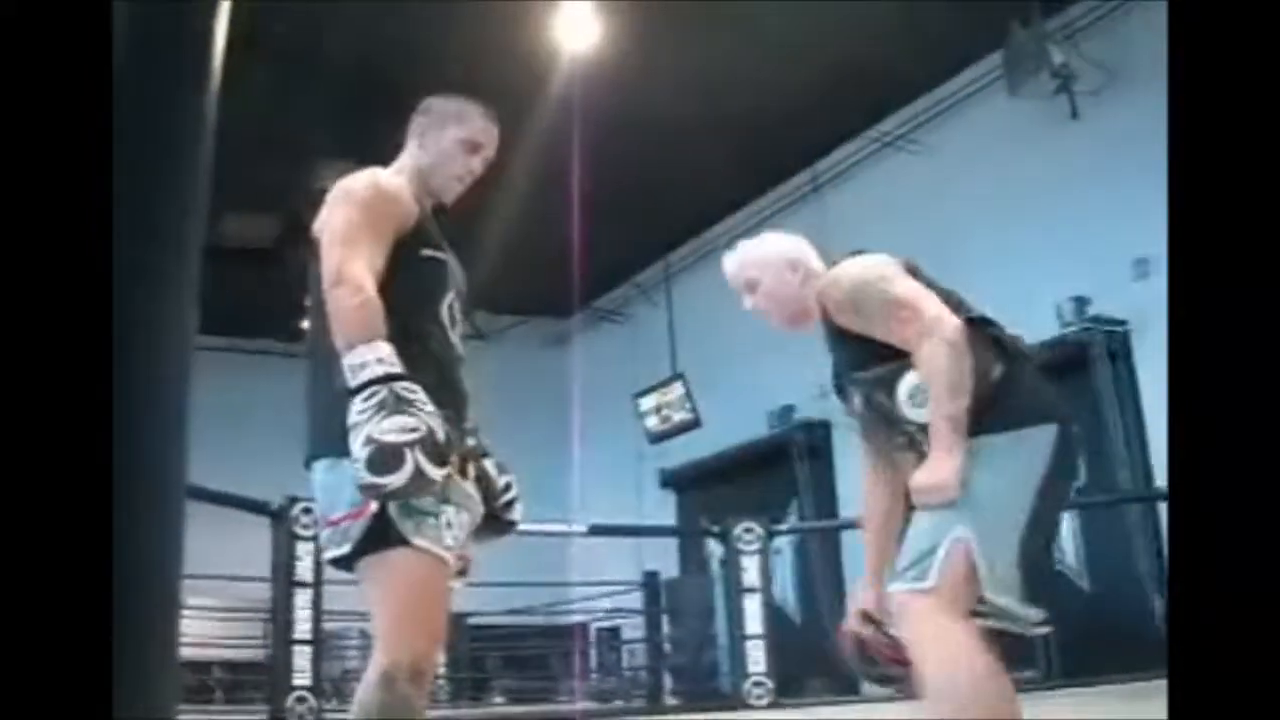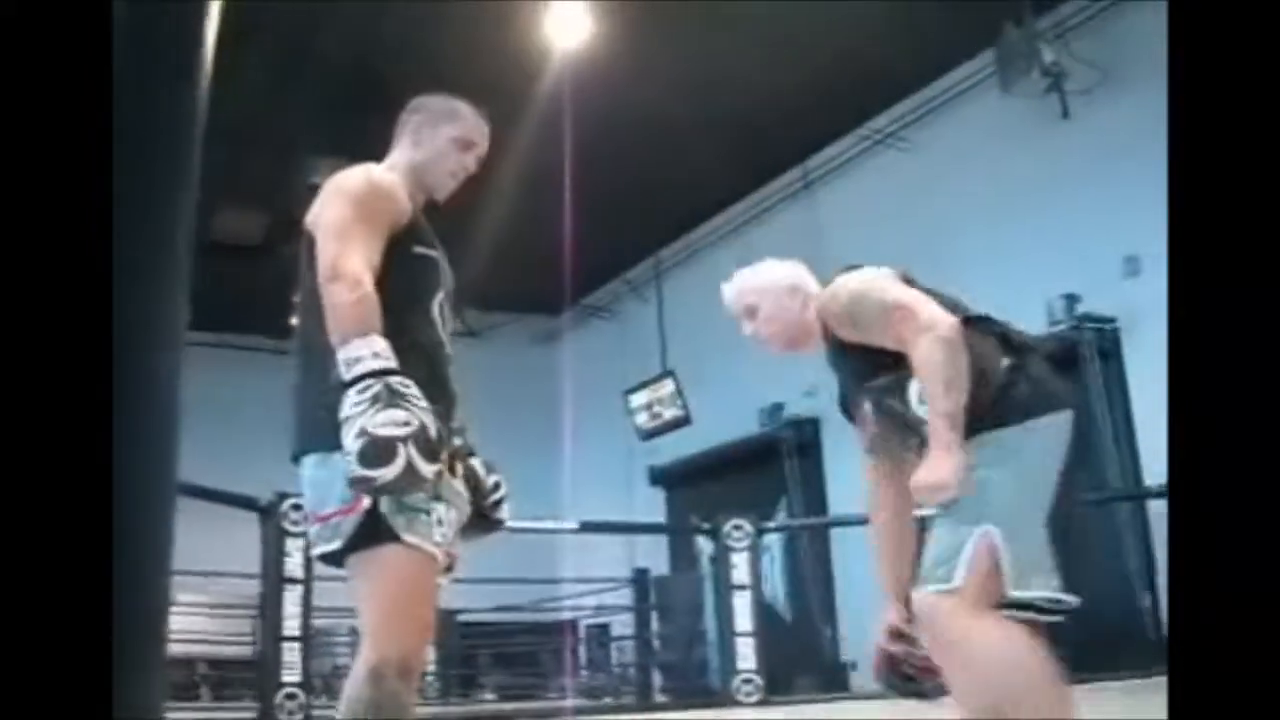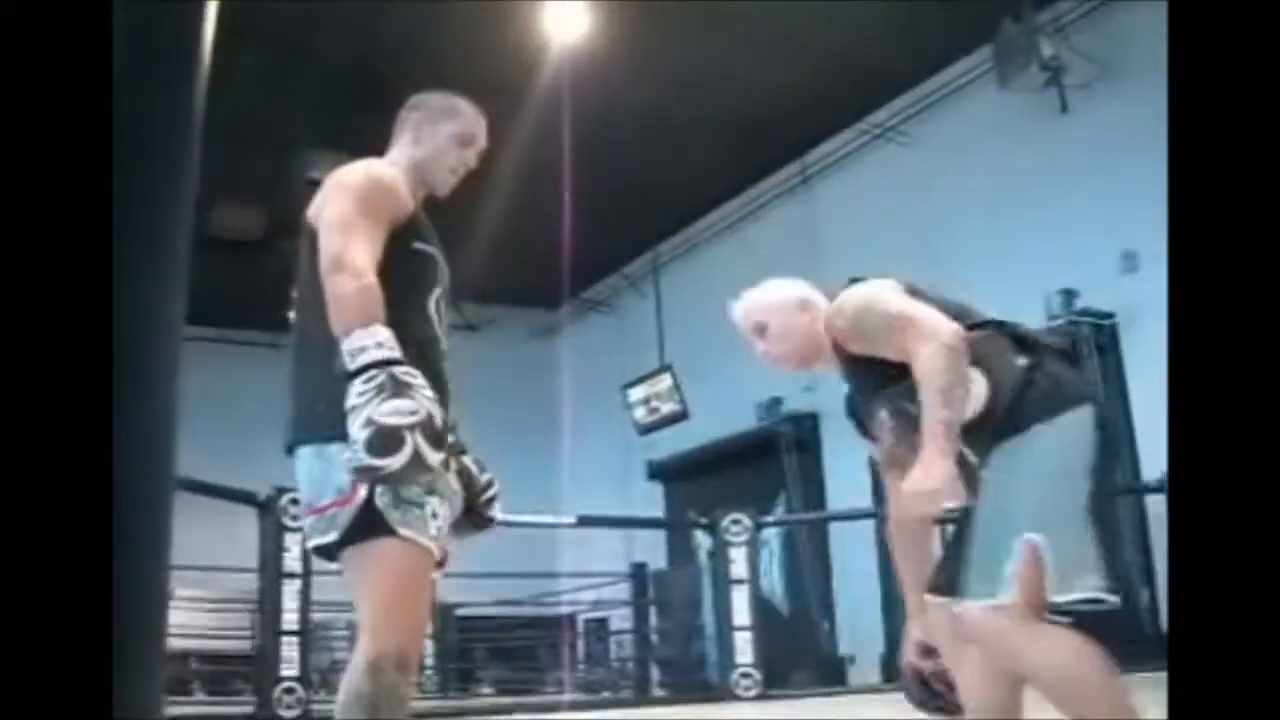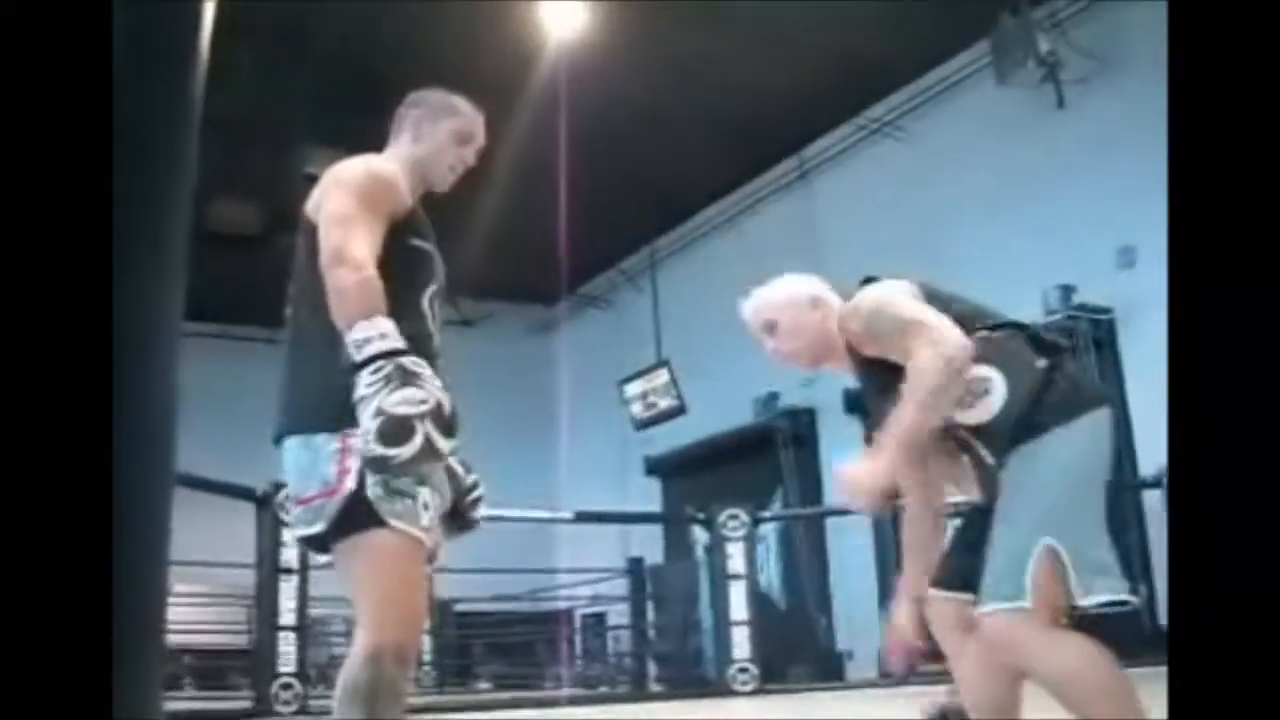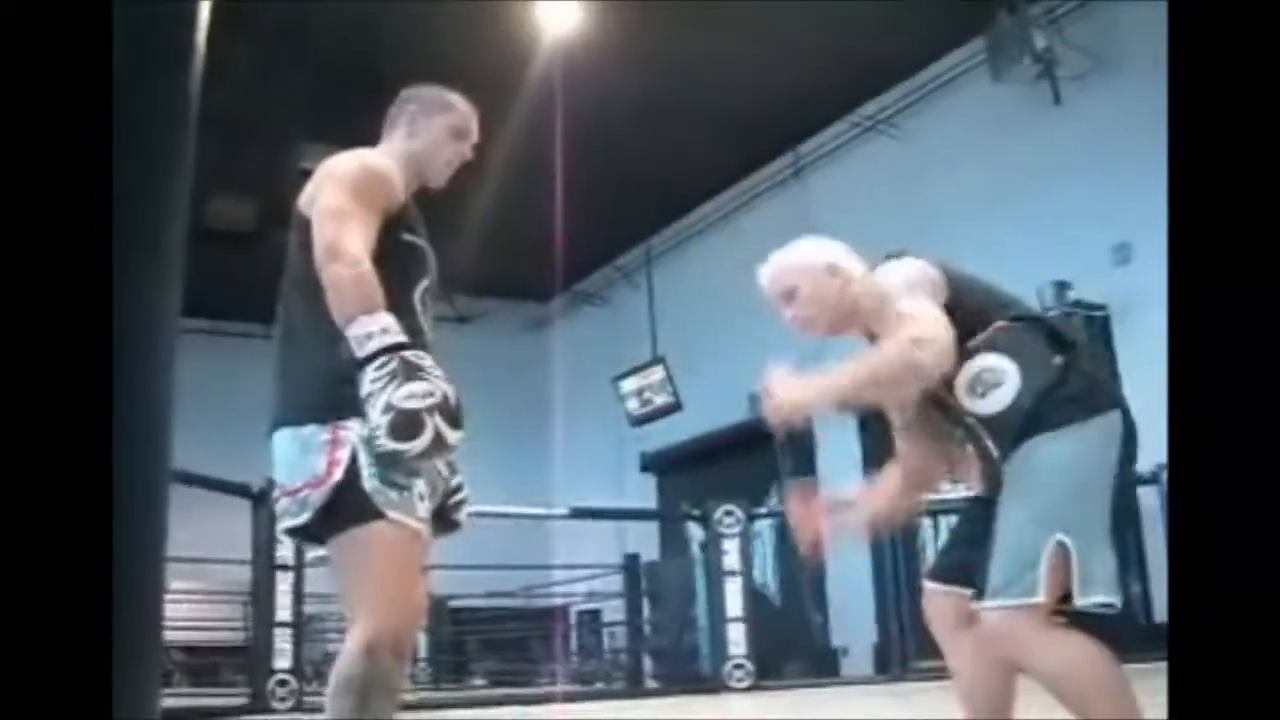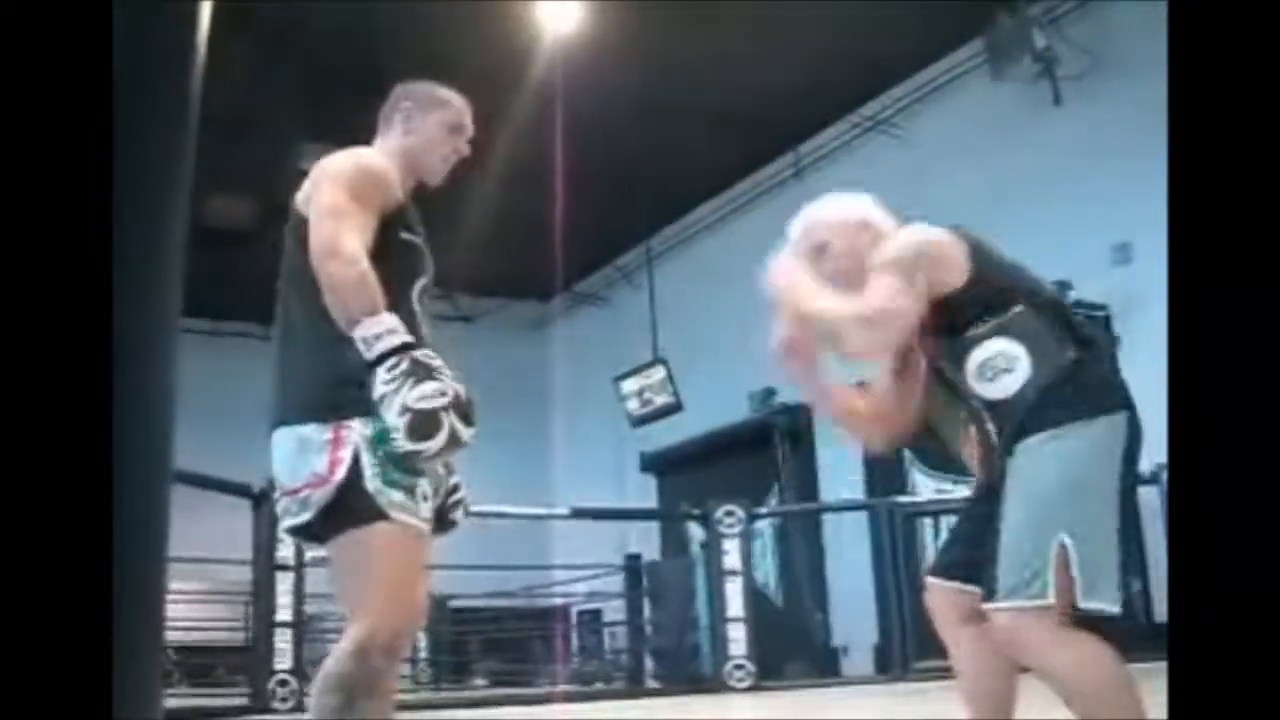
dt=0.1s
person 1, frame 1
left shoulder: (428, 235)
right shoulder: (374, 192)
right elbow: (347, 287)
left wrist: (470, 453)
right wrist: (382, 395)
left hip: (425, 452)
right hip: (381, 445)
left knee: (415, 652)
right knee: (406, 652)
person 1, frame 2
left shoulder: (418, 234)
right shoulder: (367, 188)
right elbow: (344, 282)
left wrist: (458, 454)
right wrist: (375, 389)
left hip: (410, 449)
right hip: (370, 441)
left knee: (403, 650)
right knee: (394, 648)
person 1, frame 3
left shoulder: (413, 225)
right shoulder: (369, 182)
right elbow: (347, 274)
left wrist: (453, 455)
right wrist: (382, 381)
left hip: (399, 438)
right hip: (362, 431)
left knee: (397, 641)
right knee: (393, 639)
person 1, frame 4
left shoulder: (408, 227)
right shoulder: (368, 178)
right elbow: (347, 267)
left wrist: (441, 456)
right wrist: (385, 372)
left hip: (385, 432)
right hip: (351, 425)
left knee: (392, 634)
right knee: (391, 630)
person 1, frame 5
left shoulder: (402, 219)
right shoulder: (362, 171)
right elbow: (341, 260)
left wrist: (432, 460)
right wrist: (391, 362)
left hip: (374, 422)
right hip: (343, 417)
left knee: (385, 625)
right knee: (390, 621)
person 1, frame 6
left shoulder: (399, 218)
right shoulder: (359, 170)
right elbow: (338, 260)
left wrist: (431, 460)
right wrist: (399, 362)
left hip: (371, 423)
right hip: (343, 417)
left knee: (383, 626)
right knee: (387, 621)
person 2, frame 1
left shoulder: (848, 285)
right shoulder: (856, 374)
left elbow: (943, 332)
right elbow: (884, 477)
left wrist: (945, 451)
right wrist: (874, 583)
left hip: (1008, 433)
right hip: (987, 445)
left knee: (924, 609)
right knee: (938, 622)
person 2, frame 2
left shoulder: (847, 297)
right shoulder: (858, 383)
left elbow: (937, 330)
right elbow: (890, 493)
left wrist: (944, 449)
right wrist: (896, 600)
left hip: (1017, 427)
right hip: (990, 441)
left knee: (952, 610)
right knee: (937, 619)
person 2, frame 3
left shoulder: (855, 310)
right shoulder: (871, 401)
left elbow: (943, 337)
right elbow: (908, 509)
left wrist: (935, 458)
right wrist: (916, 617)
left hip: (1042, 425)
right hip: (1012, 446)
left knee: (998, 621)
right knee: (949, 619)
person 2, frame 4
left shoulder: (868, 312)
right shoulder: (884, 397)
left elbow: (946, 350)
right elbow: (921, 503)
left wrist: (884, 460)
right wrist: (911, 599)
left hip: (1055, 427)
right hip: (1025, 445)
left knee: (1014, 625)
right knee: (952, 611)
person 2, frame 5
left shoulder: (892, 284)
right shoulder: (897, 378)
left elbow: (929, 351)
right elbow: (918, 474)
left wrist: (813, 393)
right wrist: (846, 513)
left hip: (1064, 428)
right hip: (1025, 446)
left knee: (1015, 621)
right knee: (951, 605)
person 2, frame 6
left shoulder: (912, 249)
right shoulder: (905, 339)
left elbow: (872, 329)
right elbow: (884, 427)
left wrist: (795, 282)
right wrist: (808, 366)
left hip: (1069, 422)
right hip: (1027, 440)
left knee: (1023, 619)
right knee: (953, 599)
